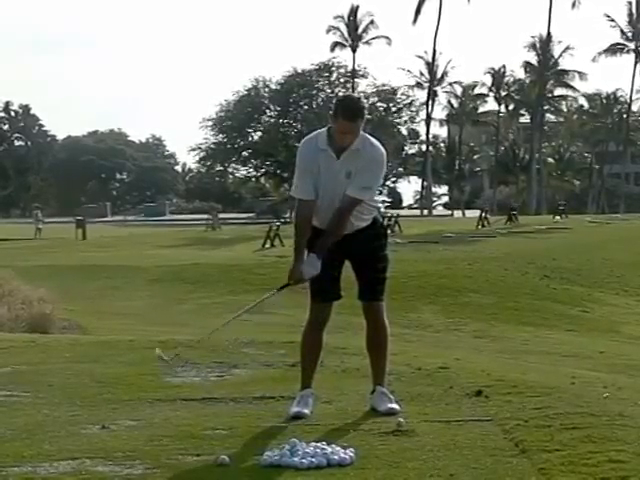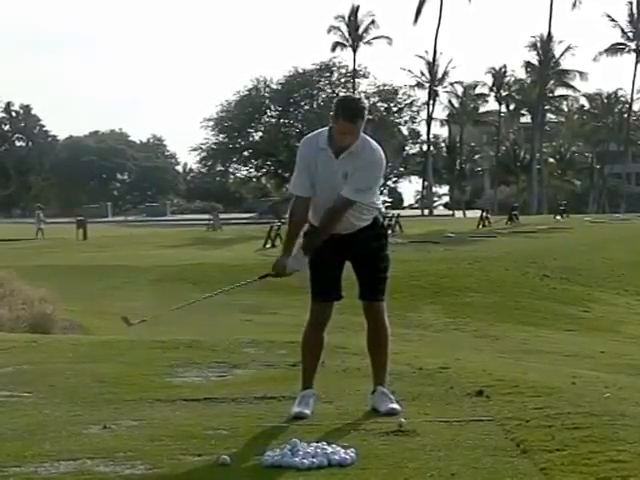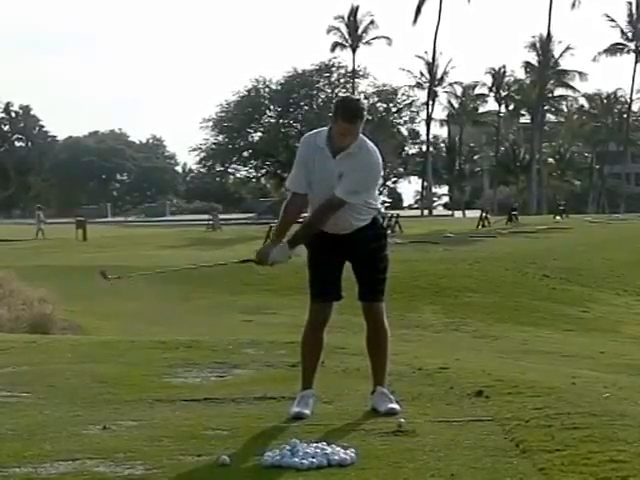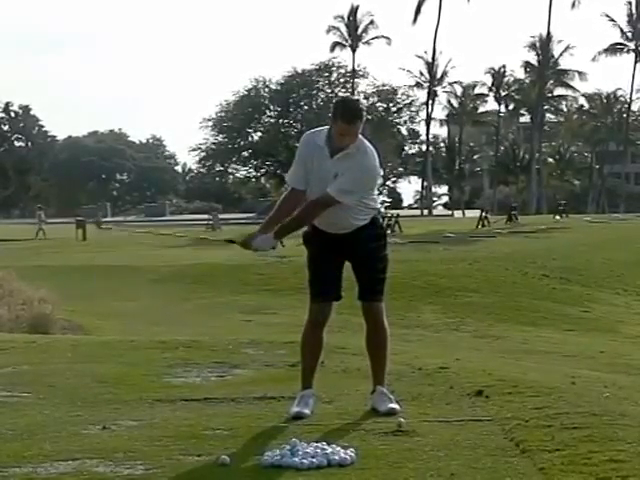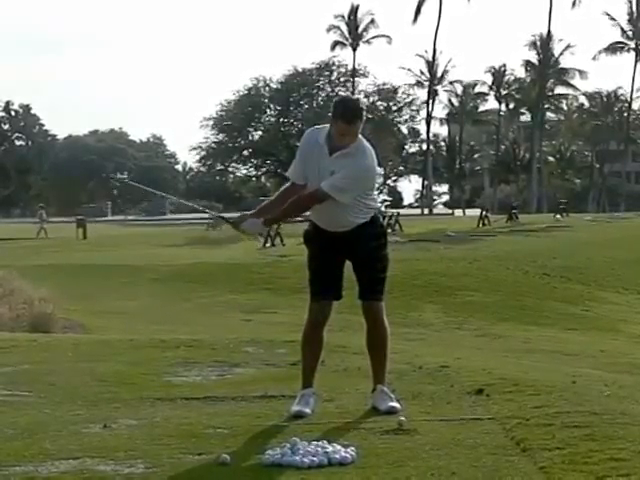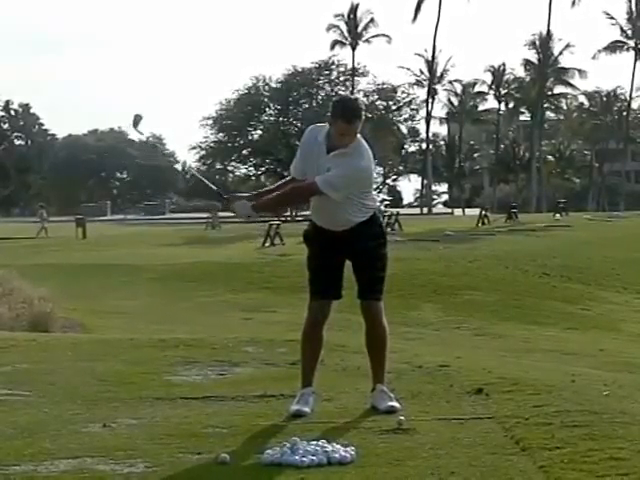
dt=0.4s
person 1, frame 1
left shoulder: (374, 154)
right shoulder: (309, 148)
left elbow: (346, 208)
right elbow: (304, 206)
left wrist: (317, 255)
right wrist: (298, 258)
left hip: (365, 233)
right hip: (321, 233)
left knee: (375, 311)
right knee: (318, 314)
left ankle: (380, 390)
right ankle: (305, 392)
person 1, frame 2
left shoulder: (373, 156)
right shoulder: (310, 146)
left elbow: (339, 209)
right elbow: (301, 202)
left wrist: (304, 252)
right wrist: (286, 252)
left hip: (366, 234)
right hip: (323, 234)
left knee: (376, 312)
right knee: (319, 314)
left ankle: (380, 389)
right ankle: (307, 391)
person 1, frame 3
left shoulder: (369, 158)
right shoulder: (309, 144)
left elbow: (329, 208)
right elbow: (298, 198)
left wrist: (289, 246)
right wrist: (274, 241)
left hip: (365, 234)
right hip: (323, 236)
left knee: (375, 312)
right knee: (318, 315)
left ankle: (380, 390)
right ankle: (306, 392)
person 1, frame 4
left shoulder: (366, 161)
right shoulder: (310, 142)
left elbow: (319, 205)
right elbow: (296, 193)
left wrist: (275, 236)
right wrist: (263, 229)
left hip: (364, 235)
right hip: (323, 236)
left knee: (374, 312)
right knee: (317, 314)
left ankle: (380, 390)
right ankle: (306, 391)
person 1, frame 5
left shoulder: (363, 162)
right shoulder: (311, 138)
left elbow: (310, 199)
right elbow: (295, 187)
left wrist: (264, 223)
right wrist: (256, 213)
left hip: (364, 234)
right hip: (324, 234)
left knee: (374, 311)
right knee: (317, 314)
left ankle: (380, 389)
right ankle: (307, 391)
person 1, frame 6
left shoulder: (359, 163)
right shoulder: (312, 136)
left elbow: (302, 194)
right elbow: (296, 179)
left wrist: (253, 208)
right wrist: (253, 196)
left hip: (363, 233)
right hip: (324, 233)
left knee: (373, 311)
right knee: (317, 312)
left ankle: (379, 388)
right ankle: (306, 390)
